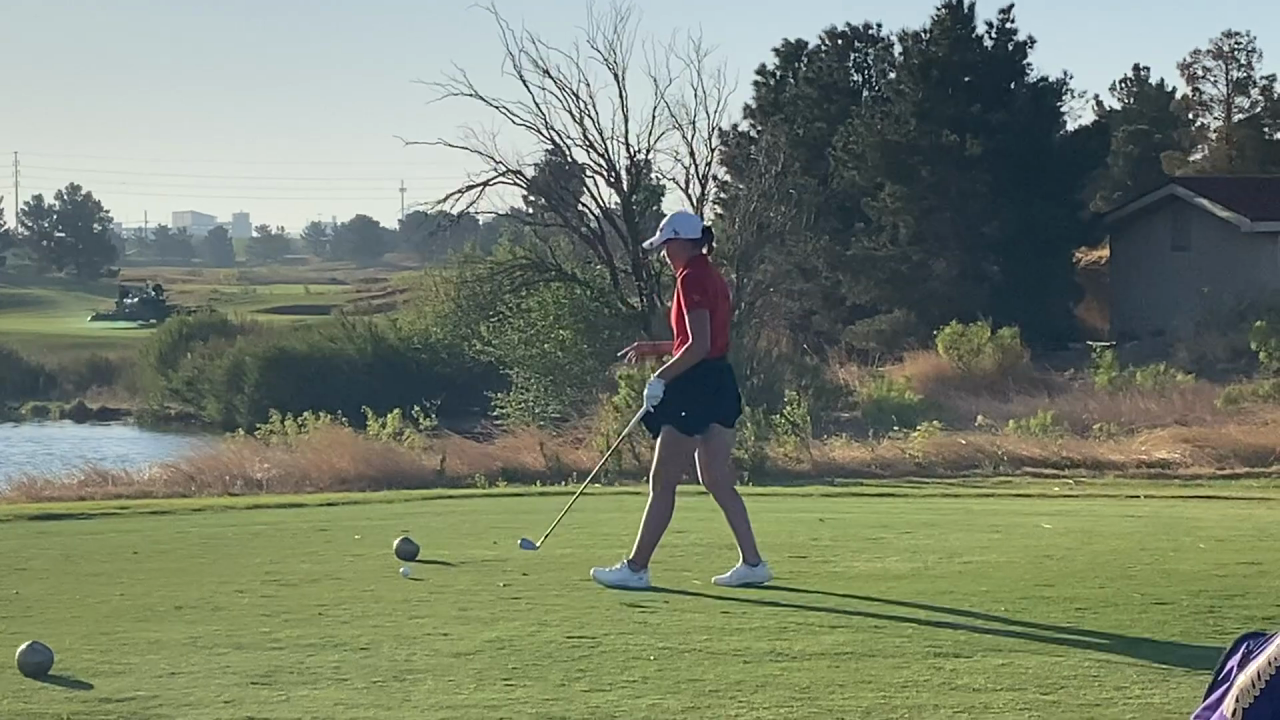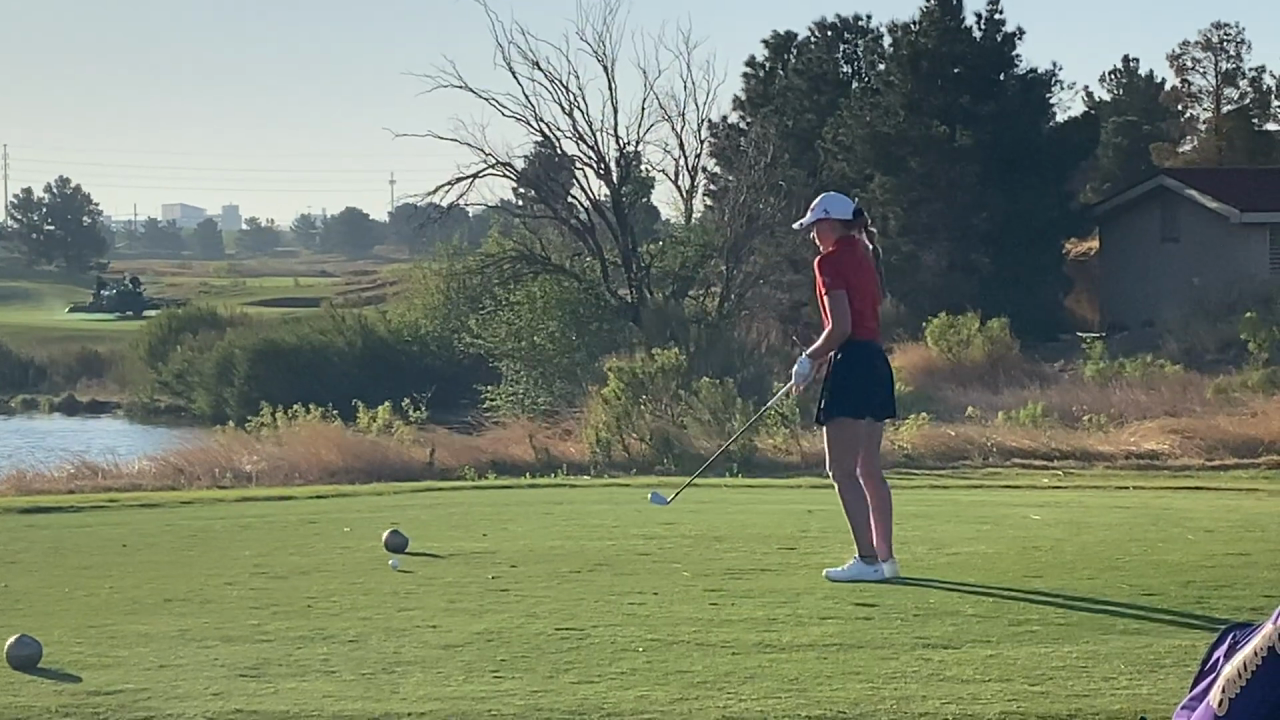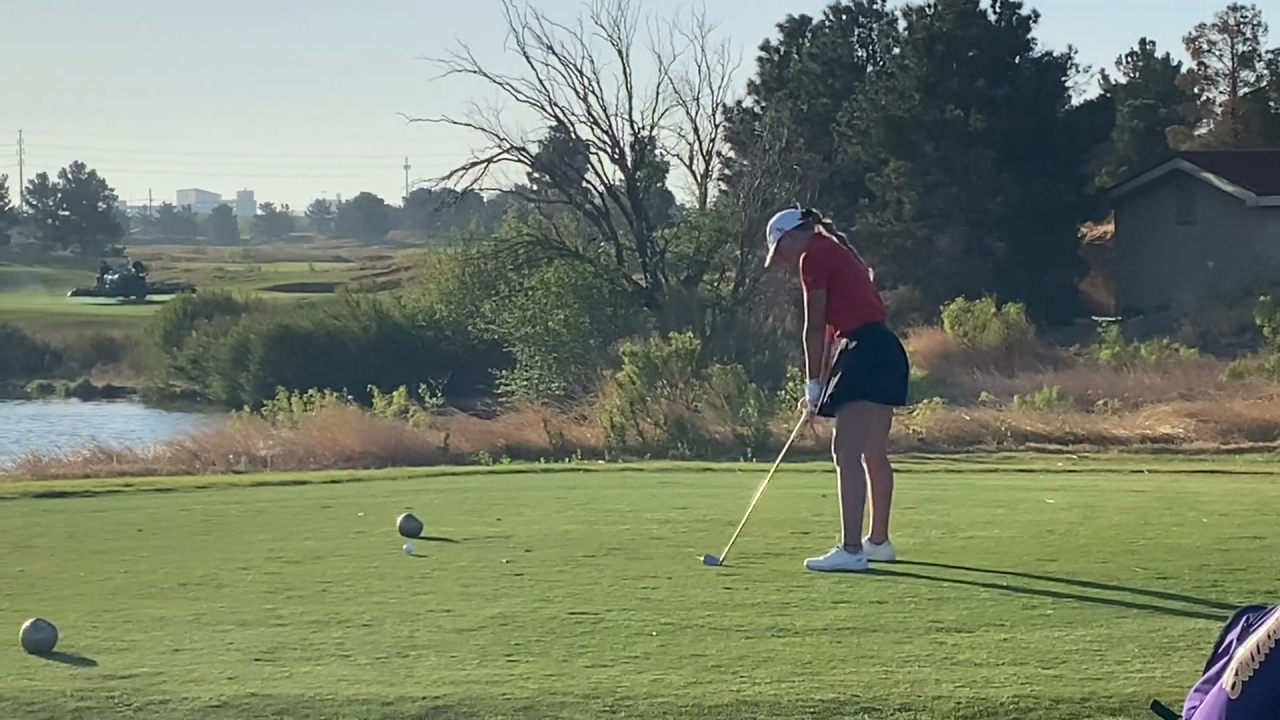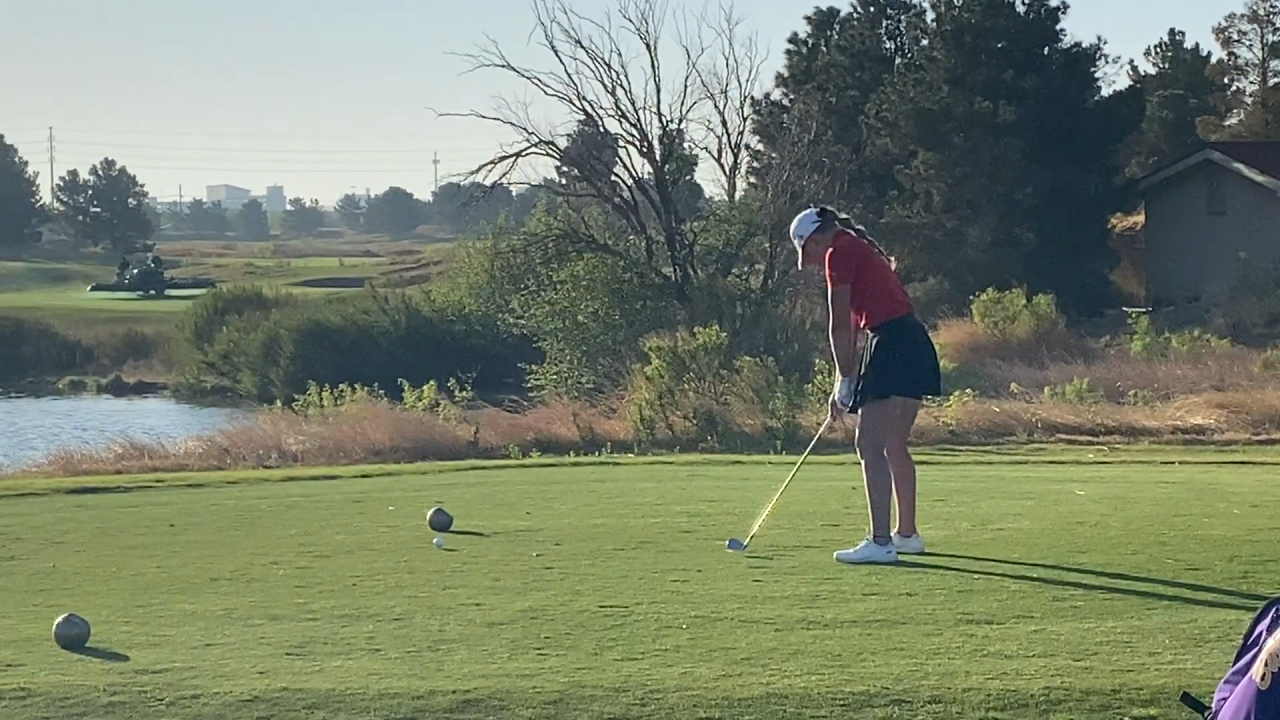
dt=1s
person 1, frame 1
left shoulder: (691, 278)
right shoulder: (711, 277)
left elbow: (700, 345)
left wrist: (660, 378)
right wrist: (655, 348)
left hip: (699, 387)
right hip: (721, 383)
left knee: (662, 480)
right knee: (716, 480)
left ankle: (636, 567)
right ankle: (752, 563)
person 1, frame 2
left shoulder: (831, 260)
right shoulder: (864, 259)
left elbow: (840, 328)
left wrist: (807, 360)
right wrist: (817, 361)
left hip: (853, 368)
right hip: (875, 364)
left knee: (842, 468)
right knee: (868, 468)
left ankle: (868, 558)
right ankle: (884, 557)
person 1, frame 3
left shoulder: (814, 257)
right shoulder: (835, 253)
left elbow: (815, 329)
right elbow: (830, 327)
left wrist: (814, 385)
right wrist: (819, 385)
left hip: (866, 353)
right hip: (884, 351)
left knee: (847, 453)
right knee: (873, 453)
left ankle: (850, 549)
right ankle: (878, 541)
person 1, frame 4
left shoulder: (838, 255)
right shoulder: (859, 249)
left elbow: (839, 328)
right elbow: (854, 325)
left wrist: (844, 382)
right wrist: (844, 383)
left hip: (892, 346)
right hip: (914, 344)
left knee: (871, 447)
right knee: (894, 446)
left ankle: (880, 541)
right ankle: (907, 533)
